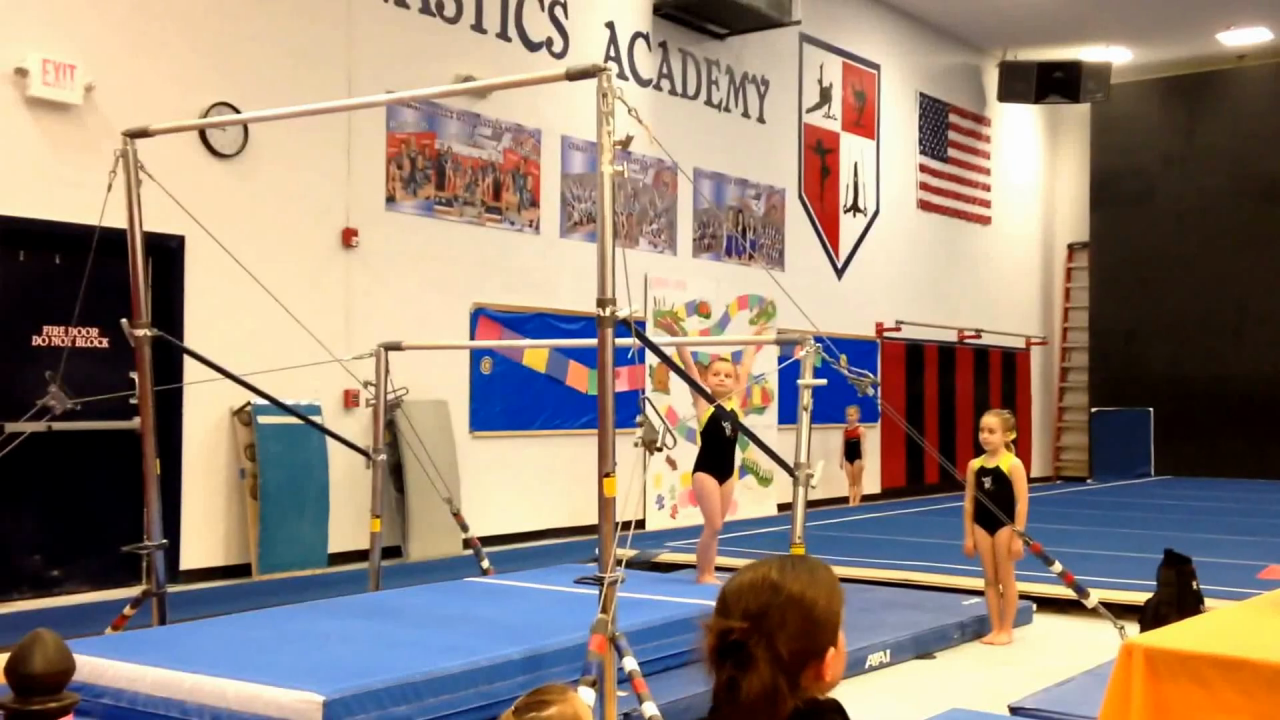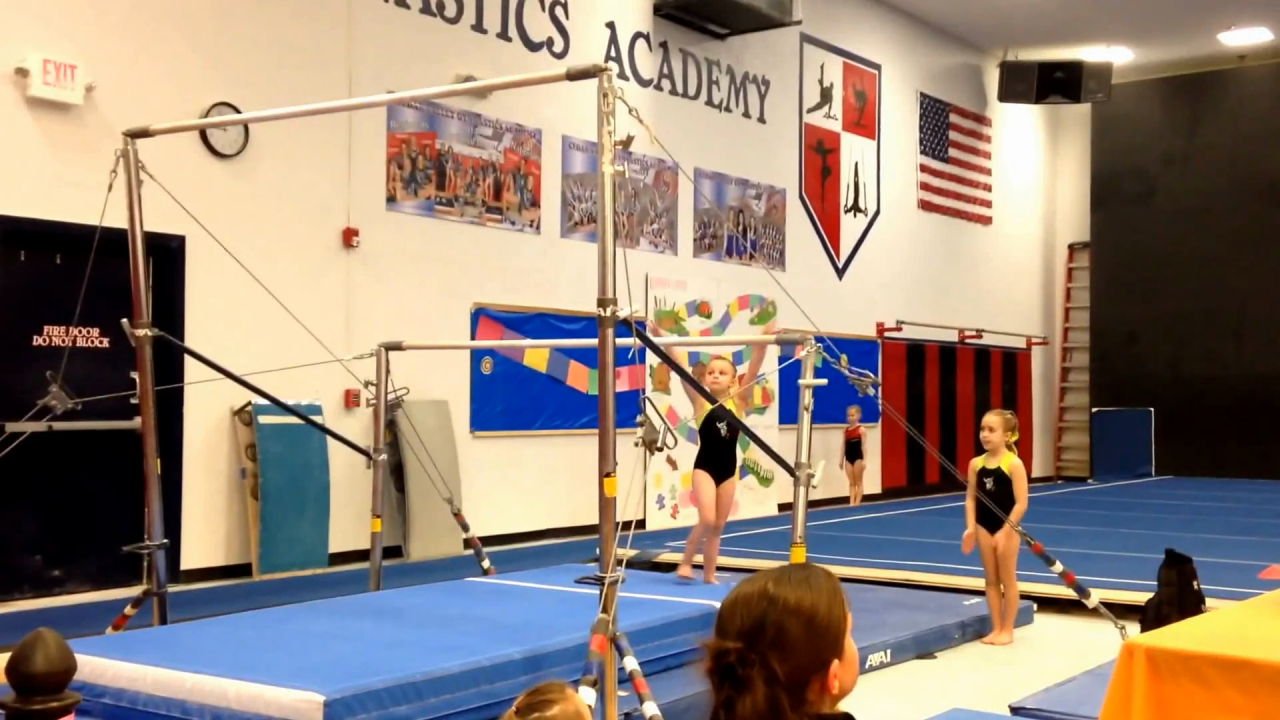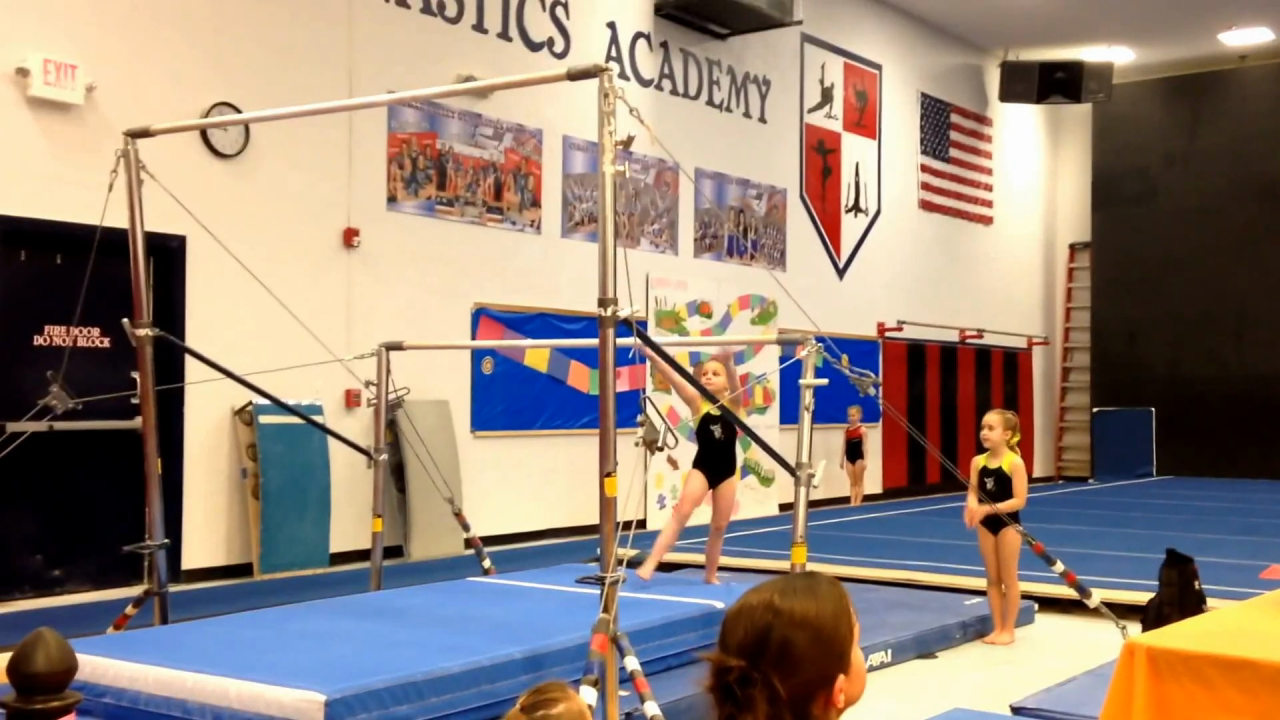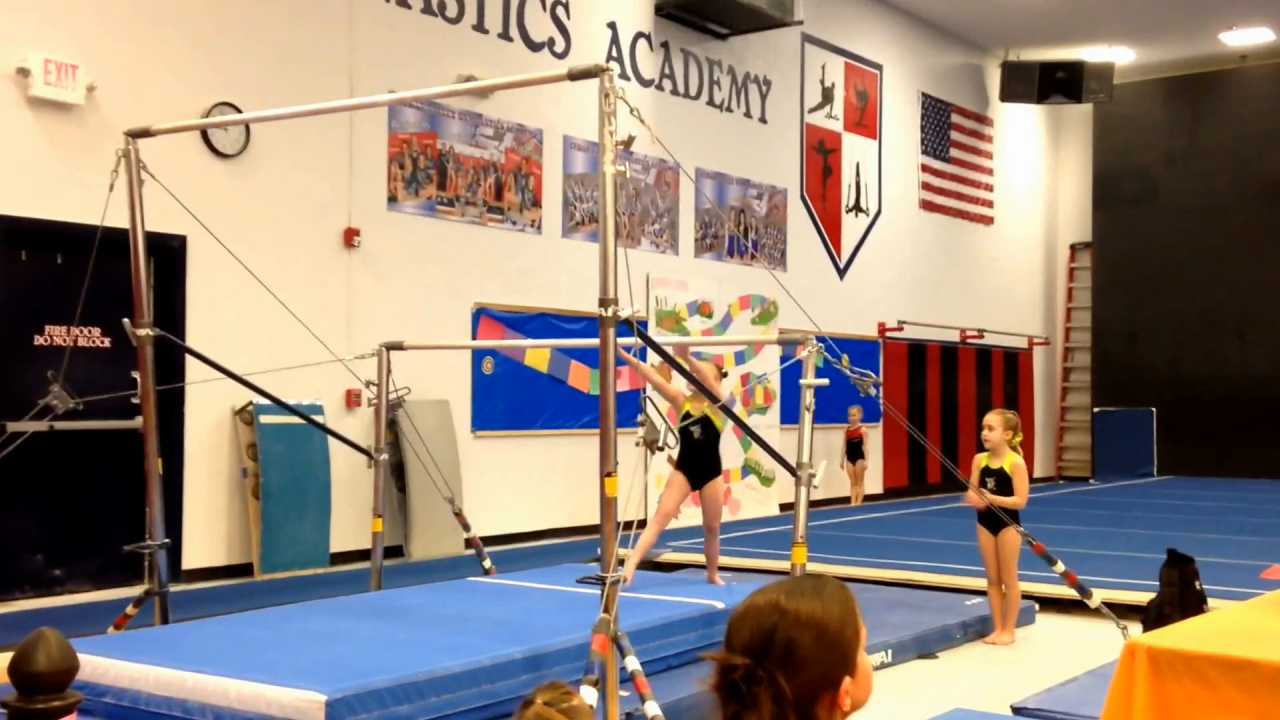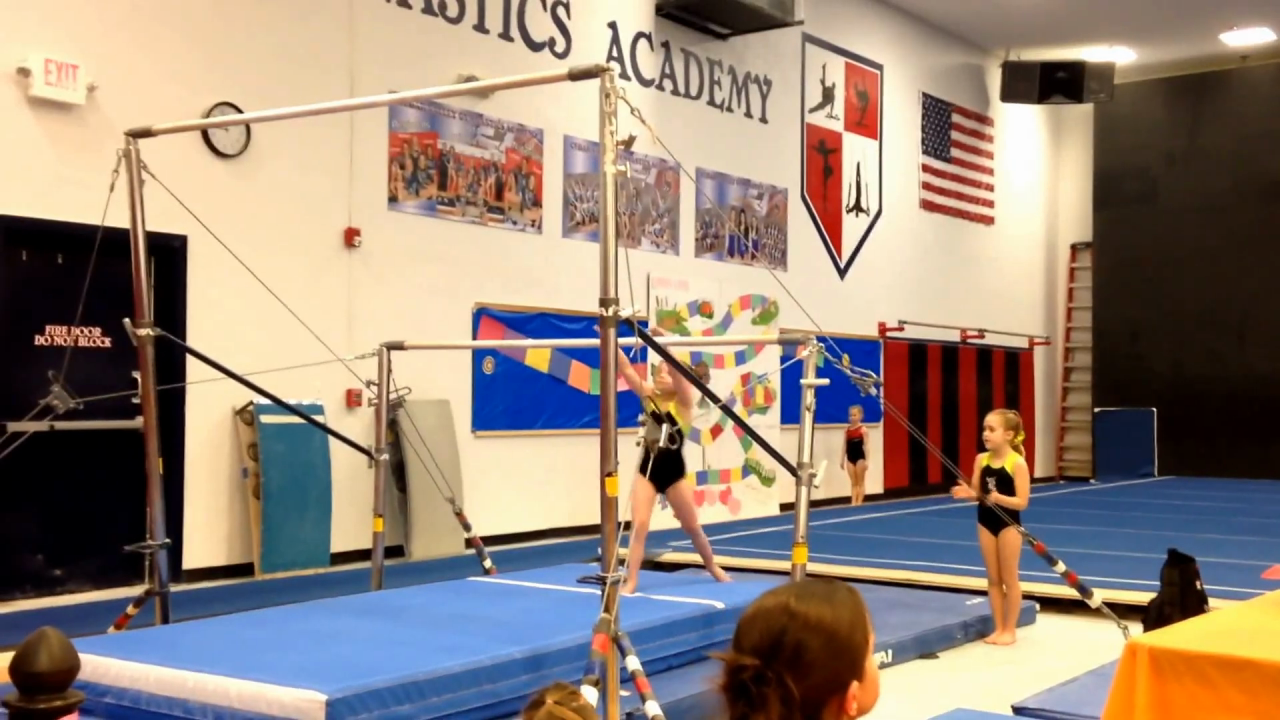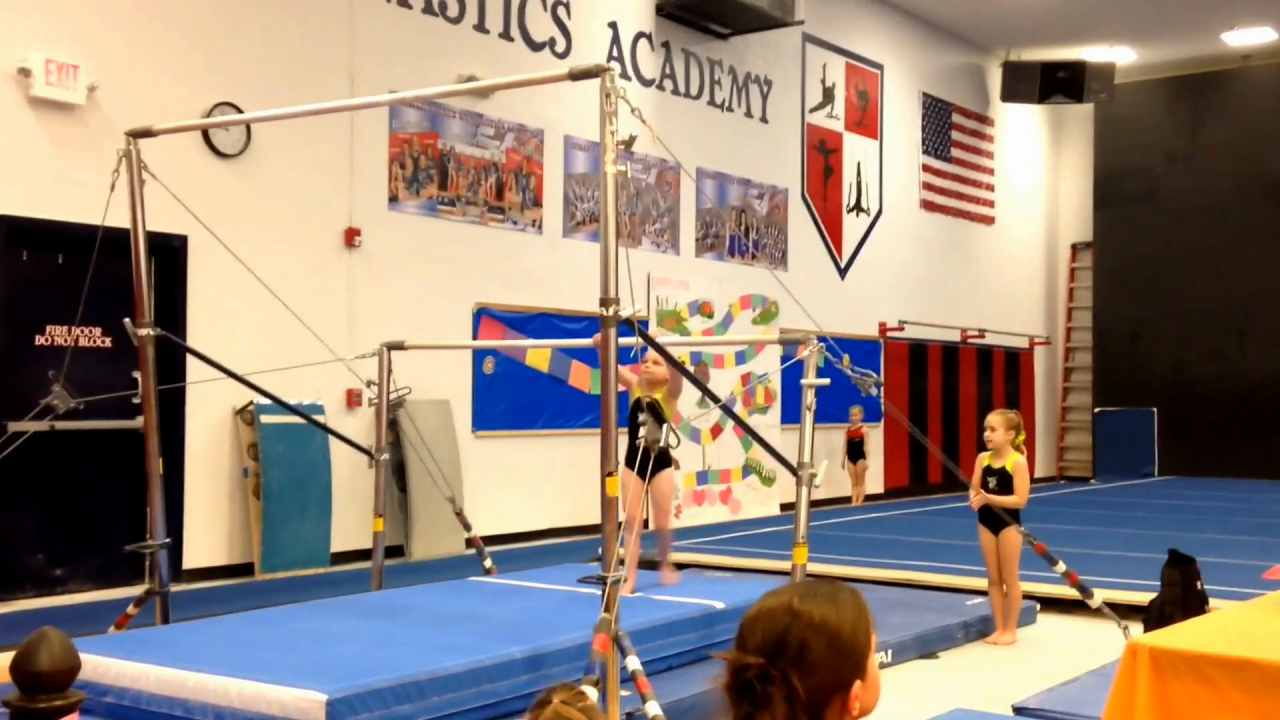
dt=0.2s
person 1, frame 1
left shoulder: (734, 401)
right shoulder: (703, 401)
left elbow: (745, 368)
right elbow: (690, 366)
left hip: (728, 470)
right hip: (706, 469)
left knee: (716, 526)
right knee: (712, 526)
left ankle: (709, 574)
right ankle: (703, 574)
person 1, frame 2
left shoulder: (738, 402)
right shoulder: (701, 401)
left elbow: (753, 371)
right elbow: (683, 370)
left wrist: (762, 342)
left hip: (729, 470)
right hip: (705, 468)
left knee: (718, 526)
right knee: (707, 520)
left ankle: (709, 575)
right ankle: (685, 563)
person 1, frame 3
left shoulder: (734, 402)
right shoulder: (697, 401)
left elbow: (734, 381)
right elbow: (673, 377)
left wrist: (726, 361)
right wrist: (648, 353)
left hip: (727, 470)
right hip: (701, 468)
left knee: (719, 526)
right knee: (681, 512)
left ankle: (711, 575)
right ankle: (651, 562)
person 1, frame 4
left shoulder: (717, 403)
right shoulder: (681, 400)
left elbow: (708, 380)
right elbow: (653, 377)
left wrist: (688, 358)
right wrist: (625, 355)
left hip: (711, 472)
right hip: (683, 469)
left knee: (712, 526)
right knee: (661, 515)
left ankle: (712, 574)
right ankle: (630, 566)
person 1, frame 5
left shoulder: (683, 401)
right shoulder: (649, 397)
left elbow: (679, 377)
right elbow: (627, 371)
left hip: (674, 474)
right hip: (648, 471)
left knee: (692, 527)
right knee: (639, 525)
left ankle: (713, 567)
right ankle: (631, 581)
person 1, frame 6
left shoulder: (670, 393)
right shoulder: (636, 386)
left elbow: (676, 372)
right wrist: (602, 345)
left hip: (660, 464)
right hip: (633, 462)
left knee: (662, 524)
right knee: (632, 521)
left ankle: (665, 564)
right ankle: (629, 578)
person 2, frame 1
left shoulder: (1013, 464)
right shoulder: (974, 465)
left elbow: (1022, 503)
right elbow: (969, 502)
left wrist: (1018, 536)
right wrist: (968, 535)
left hip: (1005, 526)
right hip: (982, 526)
left knee: (1006, 579)
right knee: (989, 579)
left ankle: (1006, 629)
right ankle: (995, 628)
person 2, frame 2
left shoulder: (1014, 464)
right shoulder: (976, 464)
left elbow: (1021, 503)
right elbow: (971, 499)
left wrist: (1006, 532)
right wrist: (970, 527)
left hip: (1005, 527)
right hip: (984, 525)
left knee: (1007, 579)
right knee: (991, 579)
left ankle: (1007, 629)
right ankle: (996, 628)
person 2, frame 3
left shoulder: (1014, 462)
right shoulder: (978, 461)
left elbow: (1020, 500)
right elbow: (973, 493)
left wrist: (990, 509)
right wrist: (973, 507)
left hip: (1007, 525)
right hip: (986, 524)
left knee: (1008, 578)
right knee: (992, 578)
left ankle: (1009, 629)
right ankle: (997, 627)
person 2, frame 4
left shoulder: (1016, 463)
right shoulder: (980, 459)
left elbow: (1021, 500)
right elbow: (974, 491)
left wrist: (993, 499)
right wrist: (974, 498)
left hip: (1008, 524)
right hip: (986, 523)
left knee: (1009, 578)
right knee: (992, 578)
left ankle: (1009, 629)
right ankle: (998, 627)
person 2, frame 5
left shoulder: (1017, 463)
right shoulder: (981, 459)
left elbow: (1022, 501)
right elbow: (975, 490)
left wrist: (998, 498)
right wrist: (967, 493)
left hip: (1008, 525)
right hip: (986, 523)
left knee: (1009, 578)
right knee: (993, 578)
left ankle: (1009, 630)
right ankle: (998, 627)
person 2, frame 6
left shoulder: (1018, 462)
right shoulder: (983, 458)
left elbow: (1020, 499)
right elbow: (976, 488)
left wrist: (990, 498)
right wrist: (975, 496)
left hip: (1008, 524)
right hip: (986, 522)
left knee: (1010, 578)
right knee: (993, 578)
left ankle: (1010, 629)
right ankle: (999, 627)
